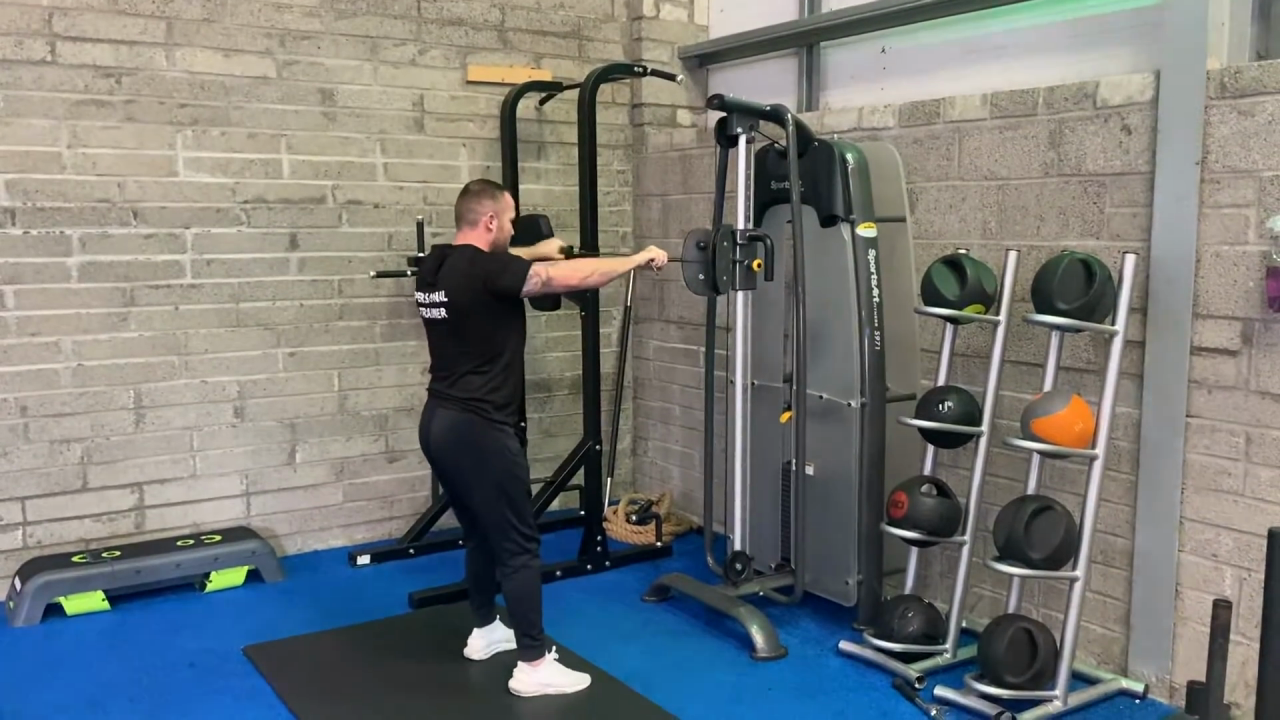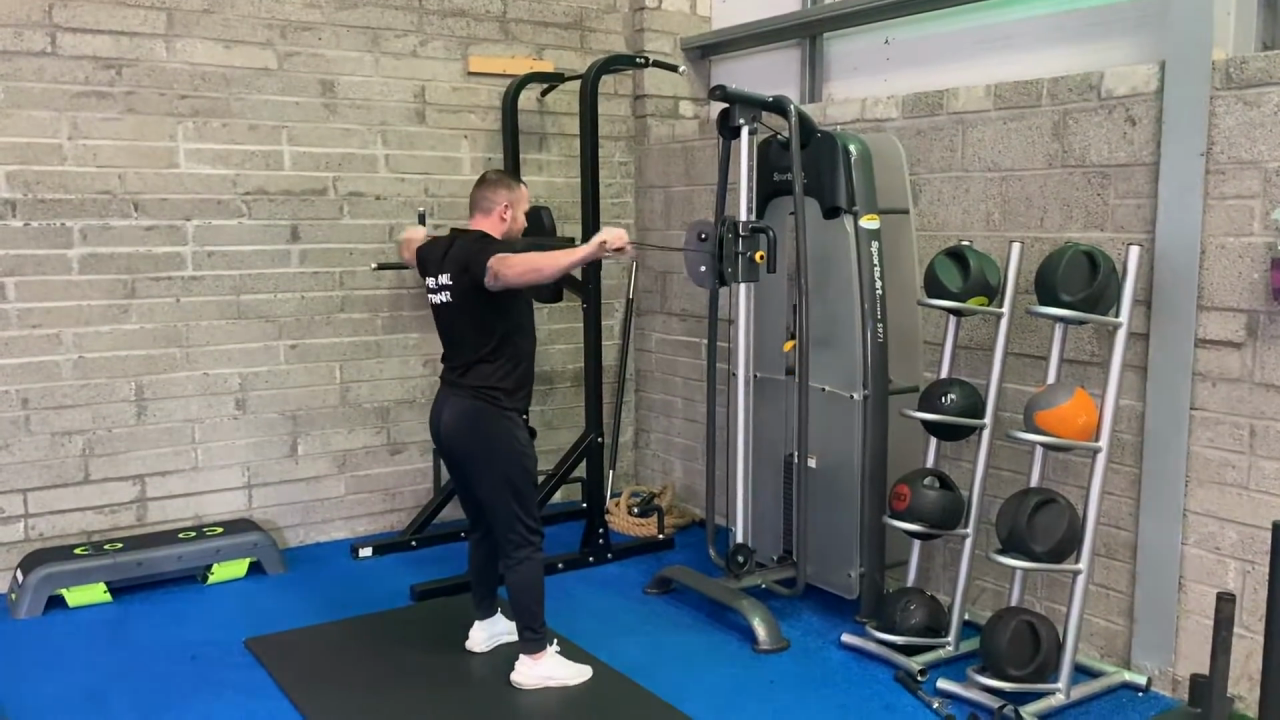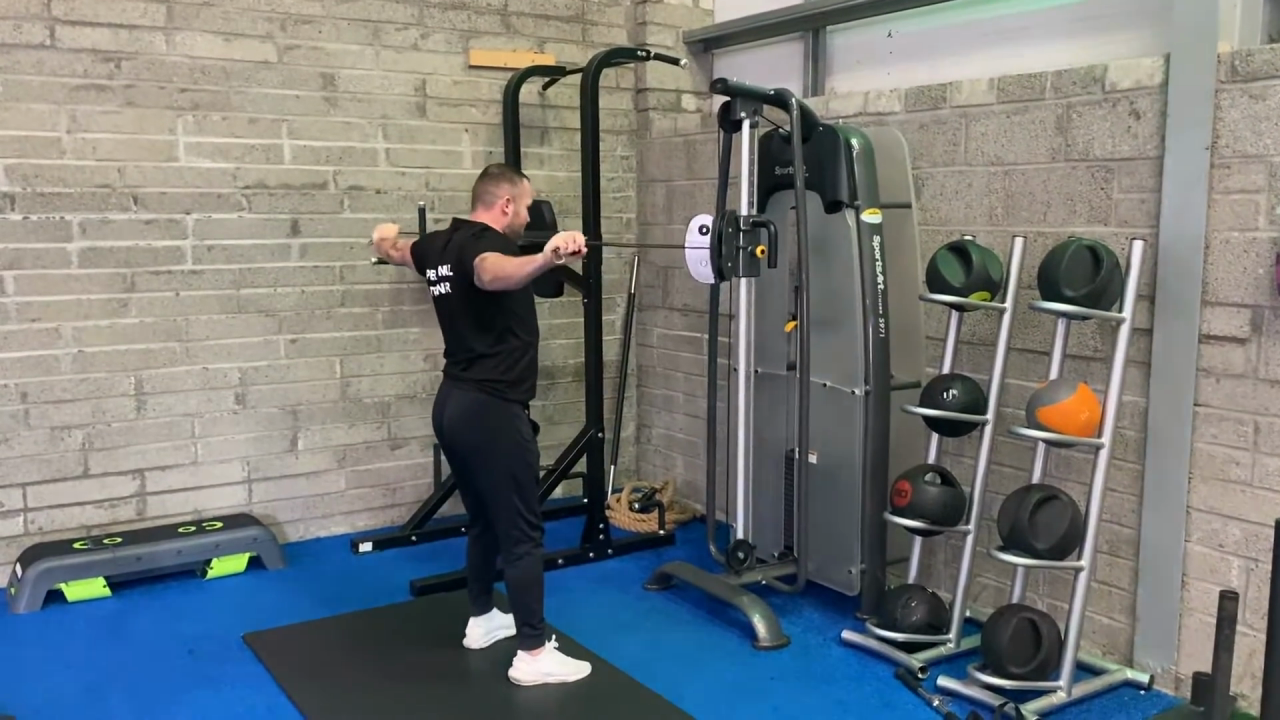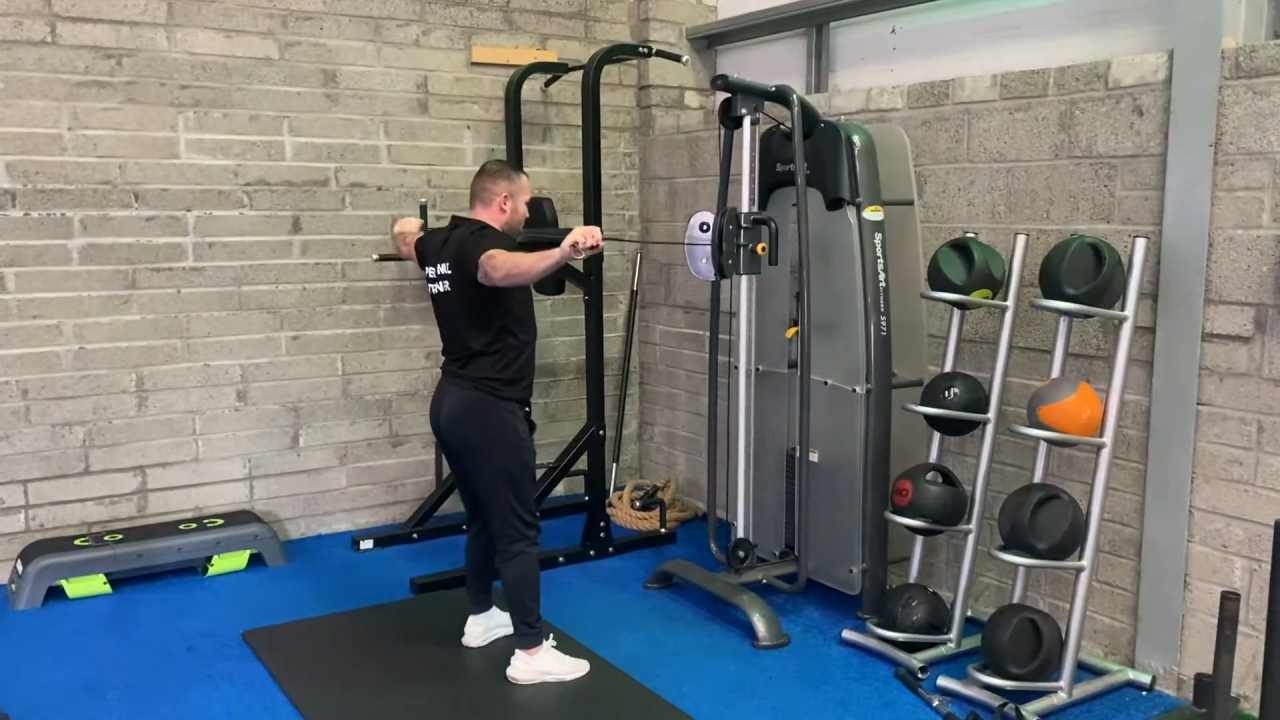
dt=0.5s
person 1, frame 1
left shoulder: (436, 266)
right shoulder: (484, 270)
right elbow: (570, 277)
left wrist: (539, 249)
right wrist: (637, 259)
left hip: (439, 422)
right hip: (478, 429)
left knee: (481, 534)
right knee: (518, 545)
left ankle: (485, 630)
right ankle: (534, 665)
person 1, frame 2
left shoulder: (440, 250)
right shoulder: (482, 254)
left elbow: (412, 248)
right elbow: (515, 270)
left wrist: (412, 237)
right wrist: (590, 250)
left hip: (451, 411)
right hip: (490, 419)
left knee: (485, 526)
right knee: (522, 536)
left ankle: (486, 623)
right ankle: (535, 658)
person 1, frame 3
left shoulder: (440, 245)
right shoulder: (487, 244)
left elbow: (394, 250)
right elbow: (495, 273)
left wrist: (386, 236)
right wrist: (547, 257)
left hip: (454, 404)
right hip: (492, 411)
left knee: (484, 521)
right knee: (522, 533)
left ankle: (482, 619)
right ankle: (533, 654)
person 1, frame 4
left shoulder: (440, 242)
right shoulder: (481, 243)
left elbow: (407, 243)
right elbow: (502, 270)
left wrist: (406, 229)
right wrist: (564, 252)
left hip: (452, 401)
right hip: (489, 410)
left knee: (482, 519)
right knee: (518, 530)
left ankle: (482, 617)
right ankle: (530, 653)
